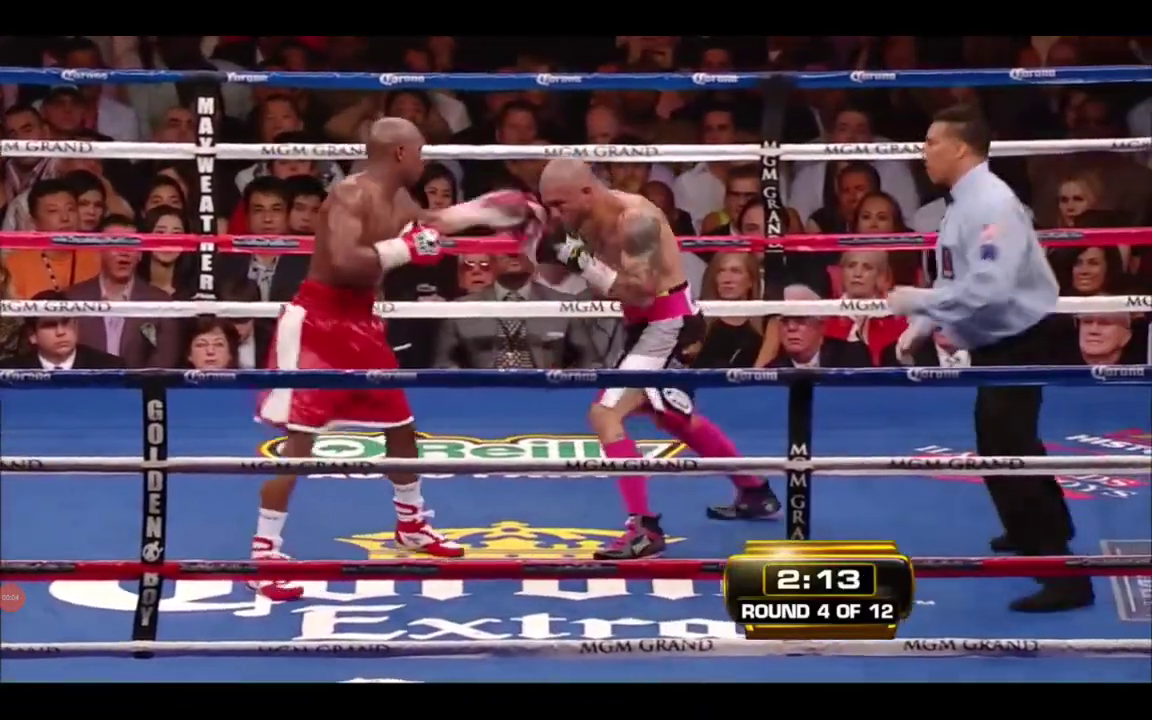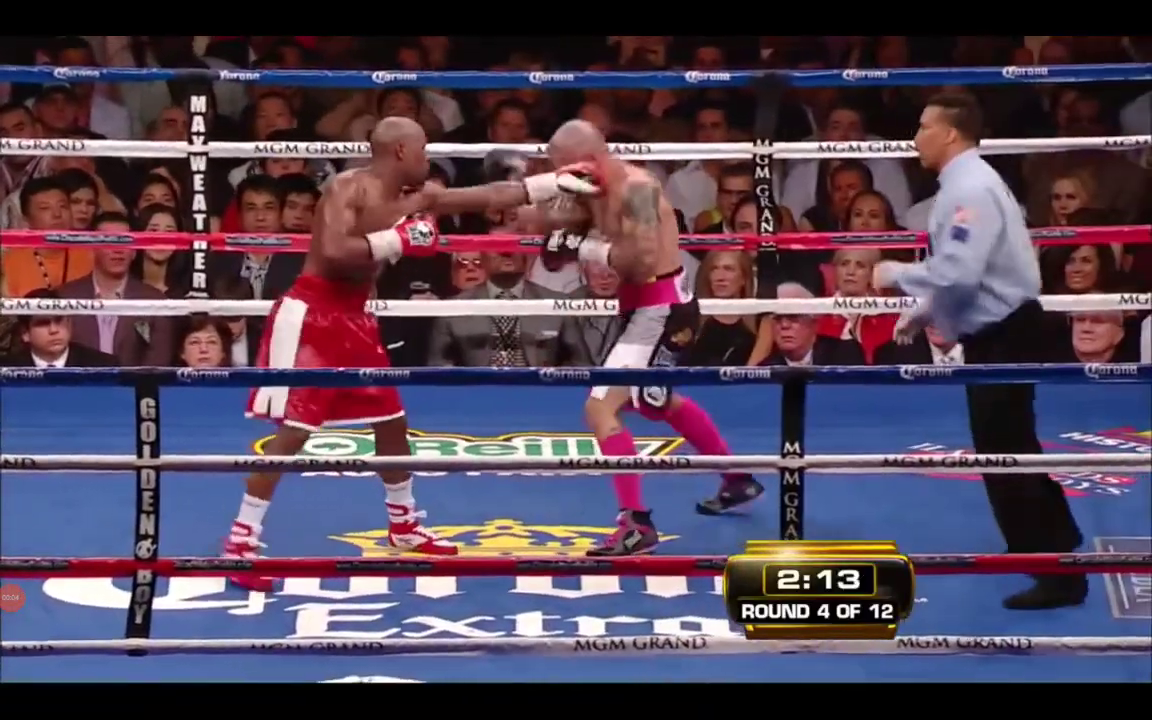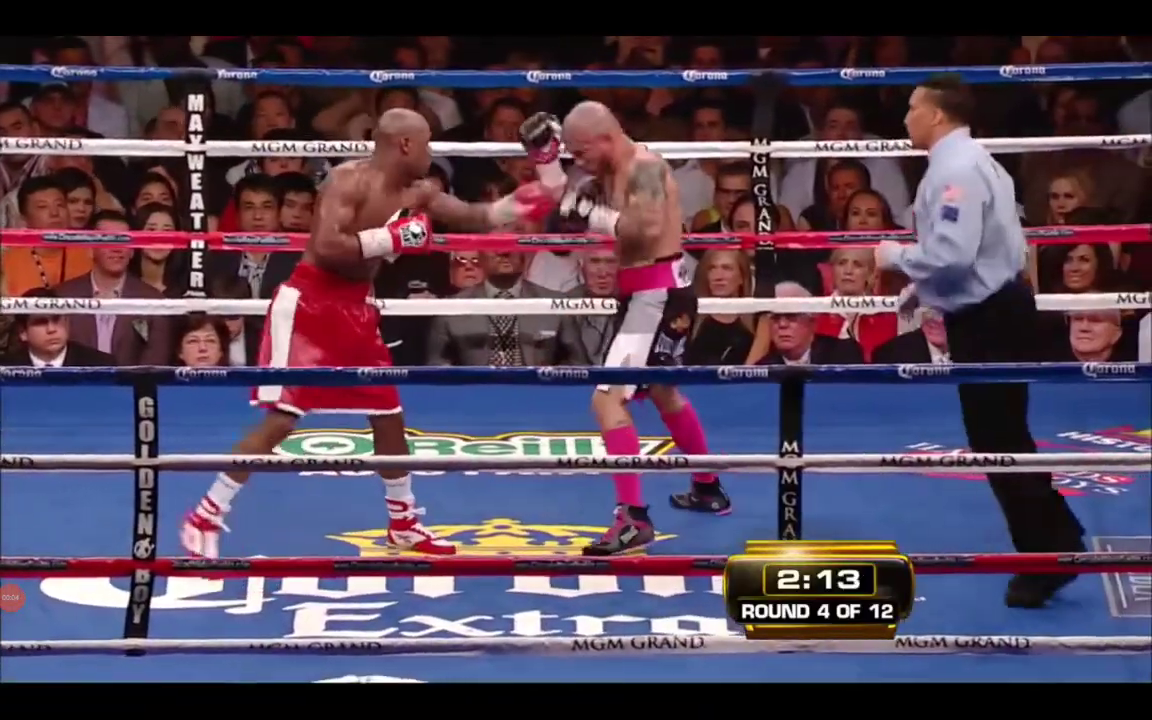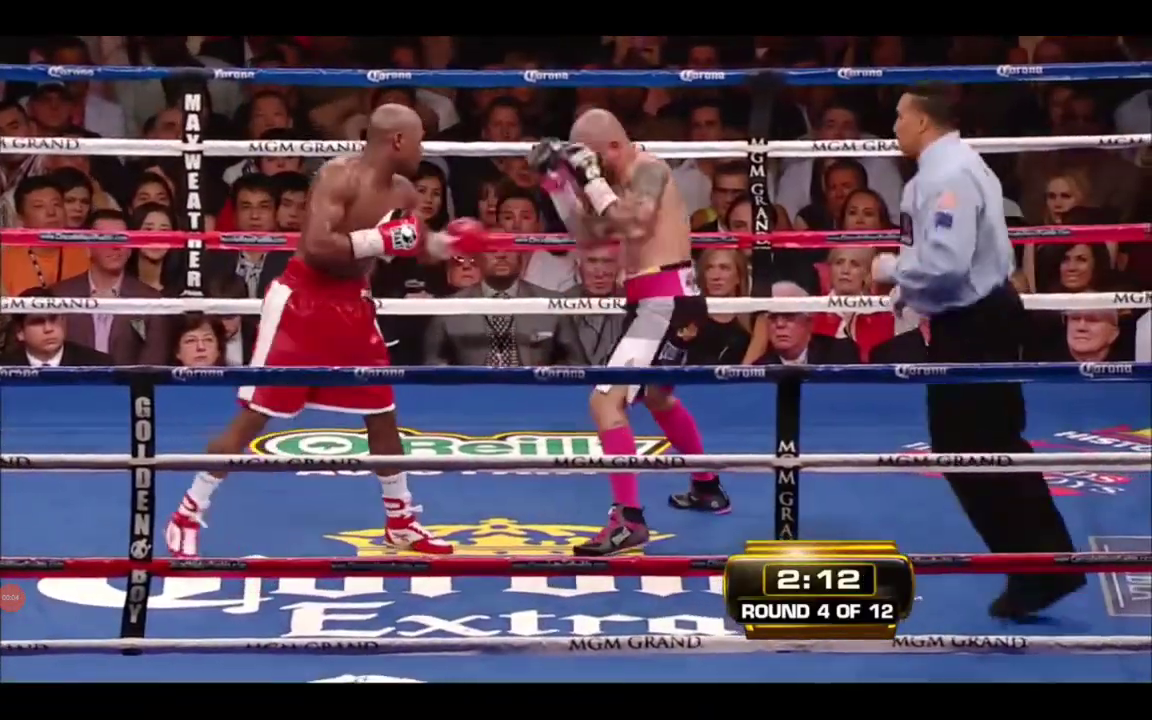
dt=0.1s
person 1, frame 1
left shoulder: (991, 205)
right shoulder: (959, 204)
left elbow: (984, 290)
right elbow: (953, 281)
left wrist: (918, 301)
right wrist: (919, 326)
left hip: (1017, 345)
right hip: (993, 343)
left knee: (1003, 453)
right knee: (1006, 444)
left ankle: (1063, 574)
right ankle: (1042, 535)
person 1, frame 2
left shoulder: (970, 189)
right shoulder: (965, 181)
left elbow: (957, 272)
left wrist: (896, 275)
right wrist: (920, 313)
left hip: (1003, 336)
right hip: (997, 330)
left knee: (1003, 450)
right knee: (1008, 441)
left ankle: (1058, 570)
right ankle: (1054, 536)
person 1, frame 3
left shoulder: (956, 168)
right shoulder: (961, 161)
left elbow: (951, 253)
left wrist: (896, 256)
right wrist: (922, 286)
left hip: (987, 318)
right hip: (989, 311)
left knee: (995, 438)
right knee: (1002, 433)
left ankle: (1047, 557)
right ankle: (1056, 537)
person 1, frame 4
left shoulder: (946, 173)
right shoulder: (955, 164)
left elbow: (945, 262)
left wrist: (893, 270)
right wrist: (906, 276)
left hip: (971, 325)
right hip: (989, 316)
left knee: (956, 451)
right knee: (1001, 446)
left ankle: (1034, 571)
right ankle: (1050, 562)
person 2, frame 1
left shoulder: (396, 198)
right shoulder: (349, 193)
left elbow: (433, 223)
right elbow: (344, 262)
left wrist: (496, 207)
right wrist: (406, 246)
left hip: (359, 322)
right hip: (317, 320)
left knee: (399, 426)
right knee: (300, 439)
left ankle: (412, 524)
right ankle: (264, 554)
person 2, frame 2
left shoulder: (414, 193)
right shoulder: (347, 188)
left elbow: (484, 198)
right elbow: (331, 254)
left wrist: (556, 180)
right wrist: (397, 239)
left hip: (354, 317)
right hip: (312, 311)
left knee: (392, 424)
right knee: (293, 432)
left ankle: (404, 523)
right ankle: (241, 538)
person 2, frame 3
left shoulder: (417, 190)
right shoulder: (349, 180)
left elbow: (471, 217)
right elbow: (327, 246)
left wrist: (516, 206)
right wrist: (392, 237)
left hip: (353, 307)
right hip: (308, 303)
left knee: (390, 416)
right knee: (280, 418)
left ankle: (403, 521)
right ankle: (207, 516)
person 2, frame 4
left shoulder: (404, 190)
right shoulder: (339, 175)
left elbow: (417, 245)
right elbow: (317, 245)
left wrist: (451, 239)
right wrist: (382, 239)
left hip: (350, 304)
right hip: (301, 300)
left knee: (384, 415)
right knee: (254, 415)
left ankle: (402, 521)
right ankle: (189, 512)
person 3, frame 1
left shoulder: (635, 219)
right shoulder: (590, 218)
left elbow: (640, 292)
left wrist: (582, 263)
left hip: (668, 323)
right hip: (649, 321)
left knee: (605, 415)
right knee: (671, 414)
left ankle: (644, 528)
right ankle: (755, 493)
person 3, frame 2
left shoulder: (637, 188)
right shoulder: (606, 189)
left elbow: (644, 259)
left wrist: (579, 248)
left hip: (659, 308)
right hip: (651, 306)
left knee: (602, 407)
right knee: (665, 400)
left ankle: (637, 524)
right ankle: (738, 480)
person 3, frame 3
left shoulder: (643, 165)
right shoulder: (608, 170)
left elbow: (646, 228)
right elbow: (569, 205)
left wrist: (589, 213)
right wrist: (545, 157)
left hip: (658, 295)
right hip: (654, 294)
left knee: (607, 398)
right knee: (662, 390)
left ankle: (633, 517)
right ankle: (708, 487)
person 3, frame 4
left shoulder: (647, 169)
right shoulder: (627, 180)
left elbow: (633, 223)
right elbow: (588, 231)
left wrist: (591, 178)
right wrist: (557, 181)
left hip: (664, 304)
right hip: (666, 304)
left knee: (605, 398)
right knee: (655, 393)
left ankle: (628, 519)
right ankle: (708, 489)
